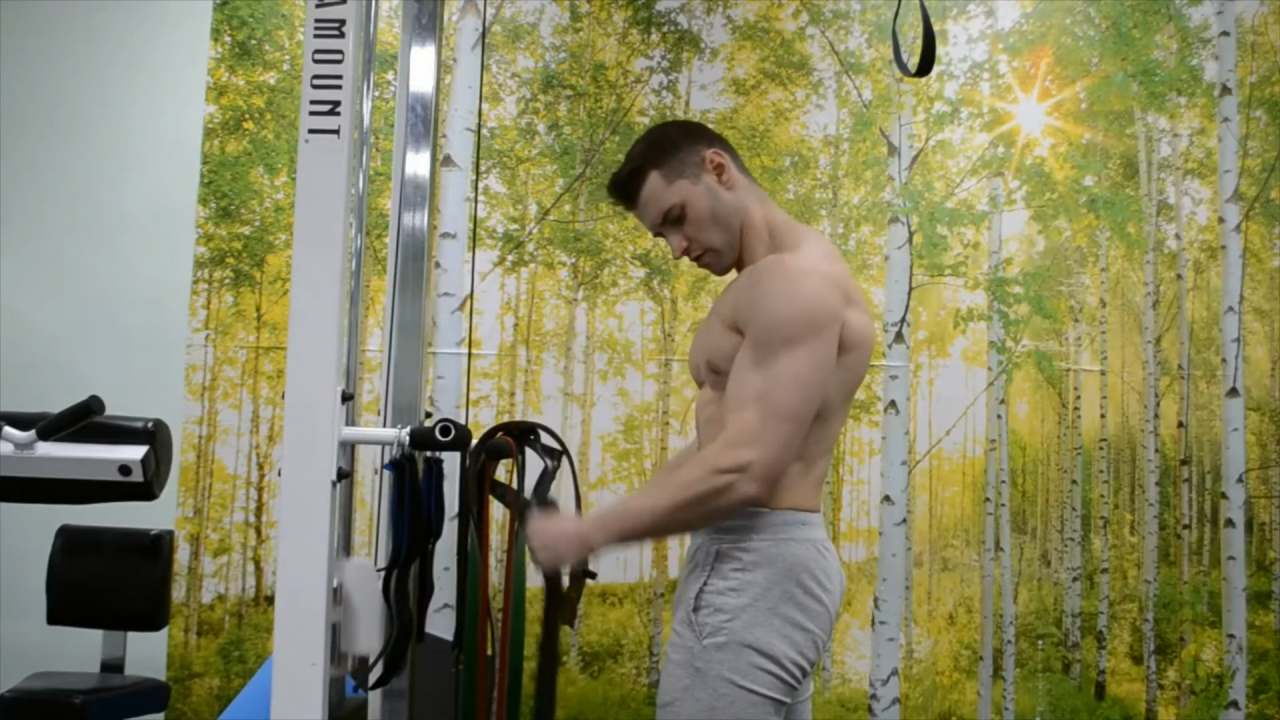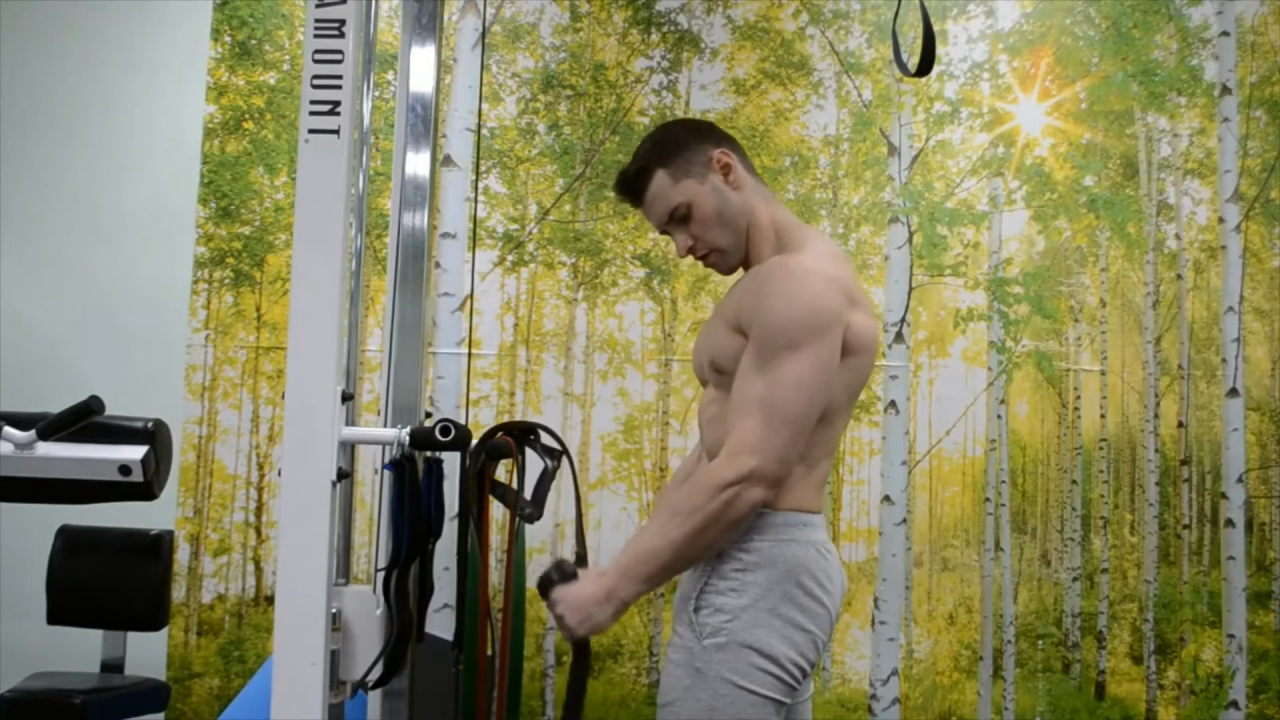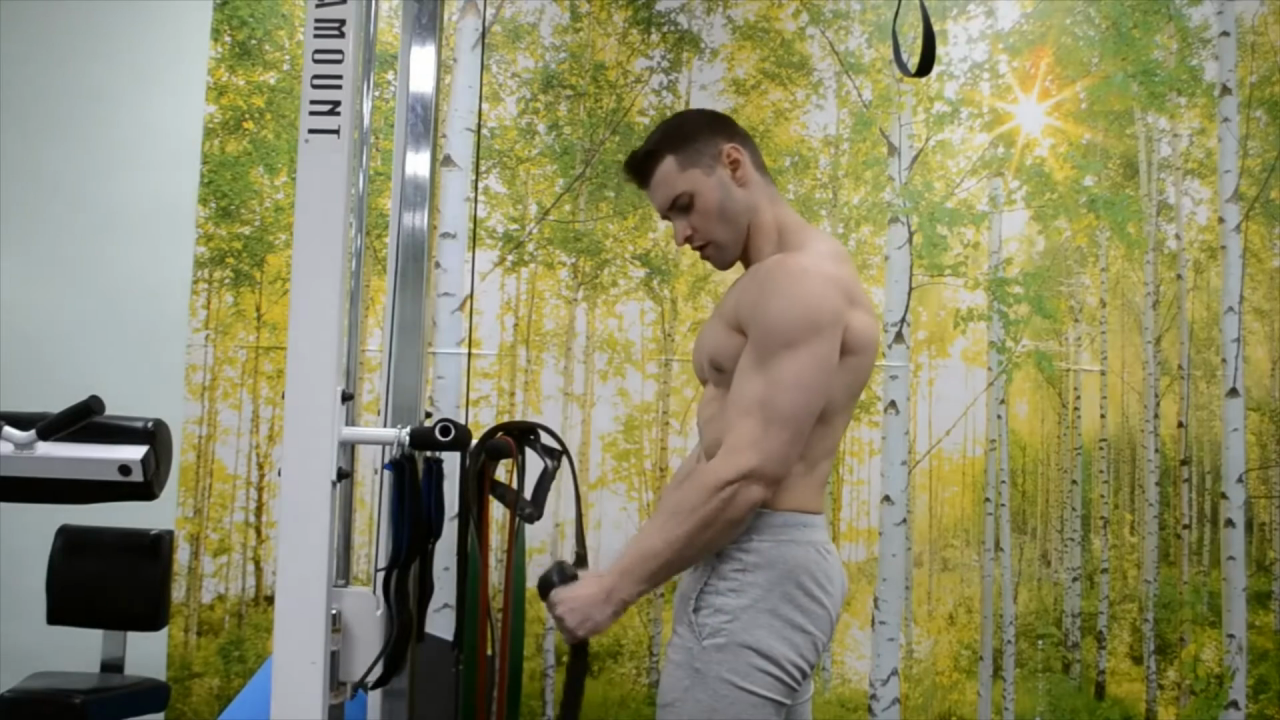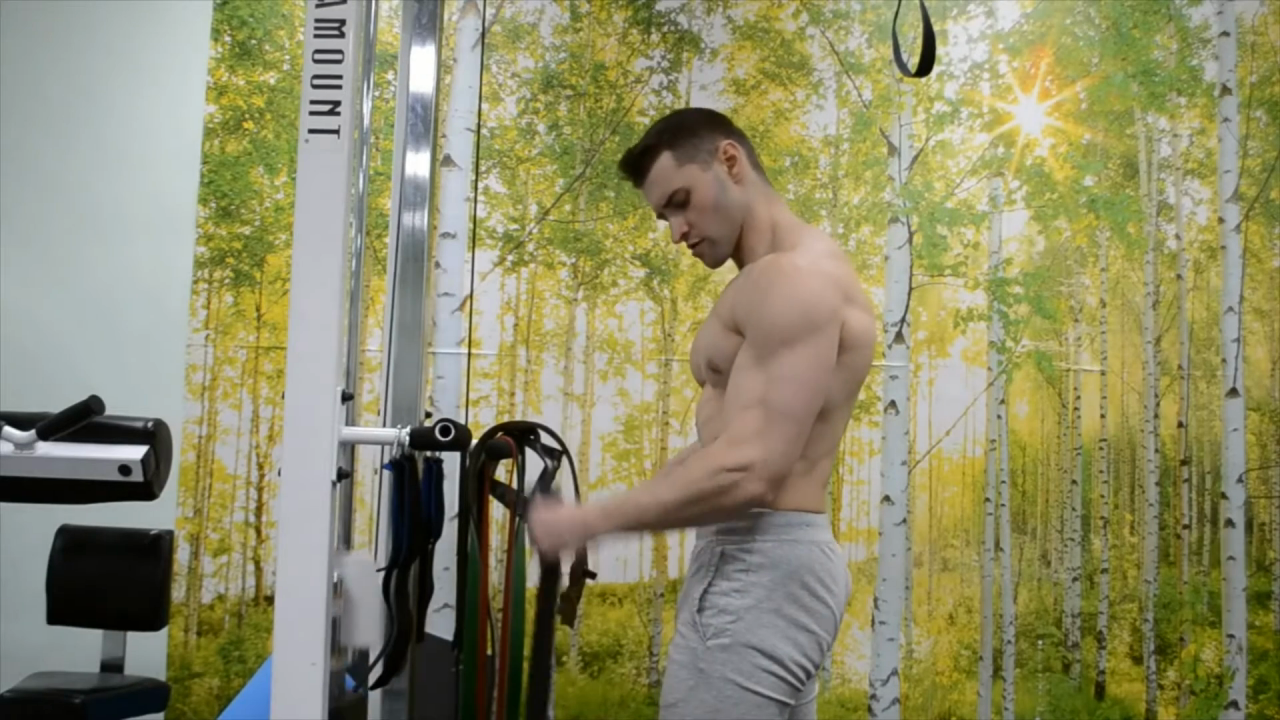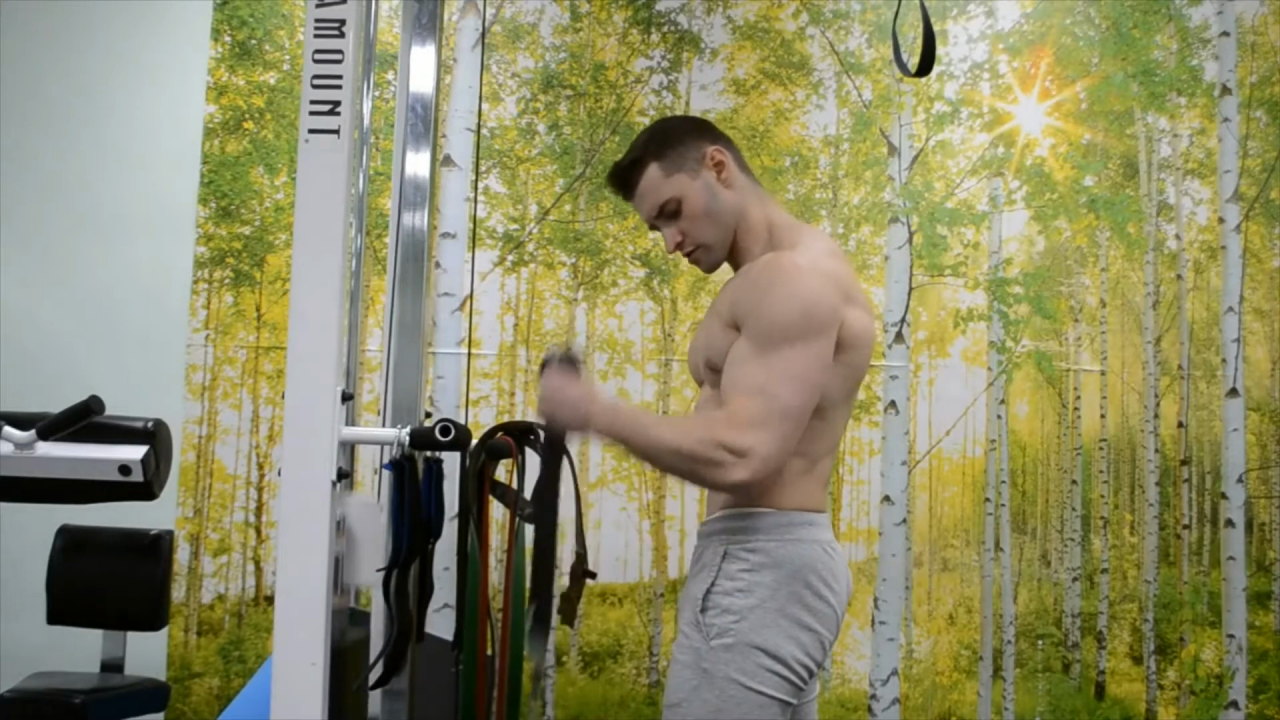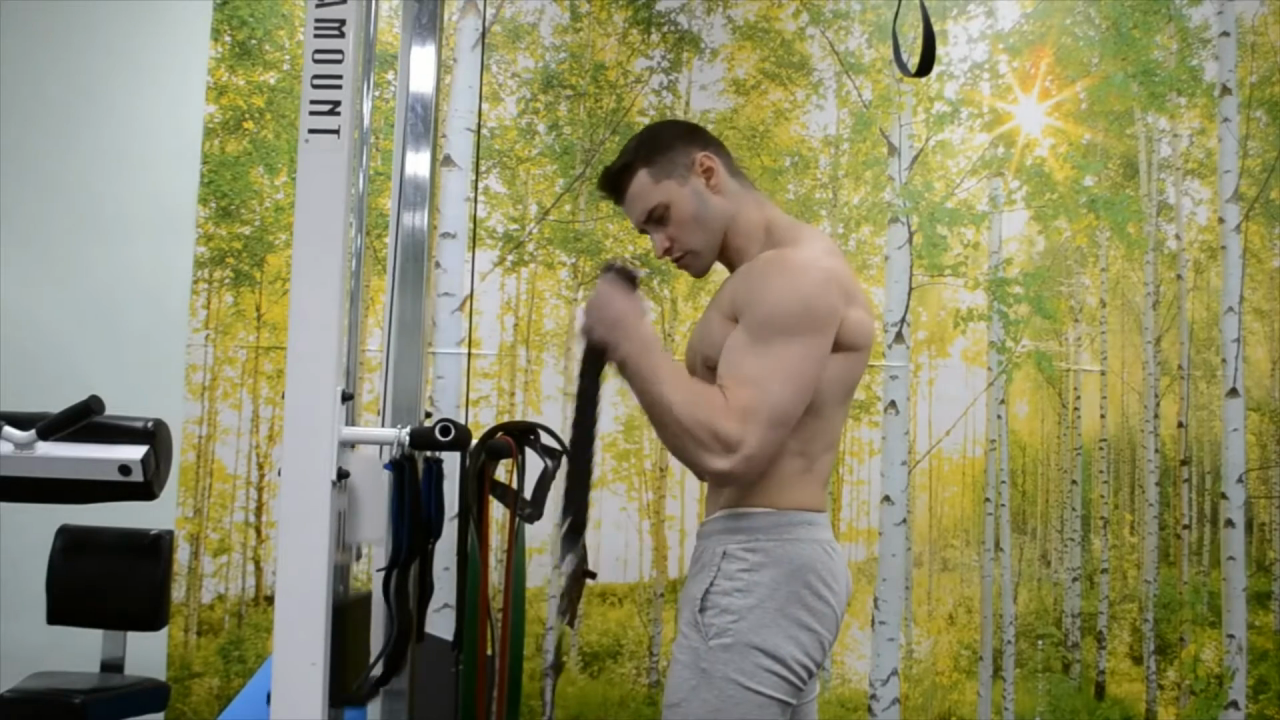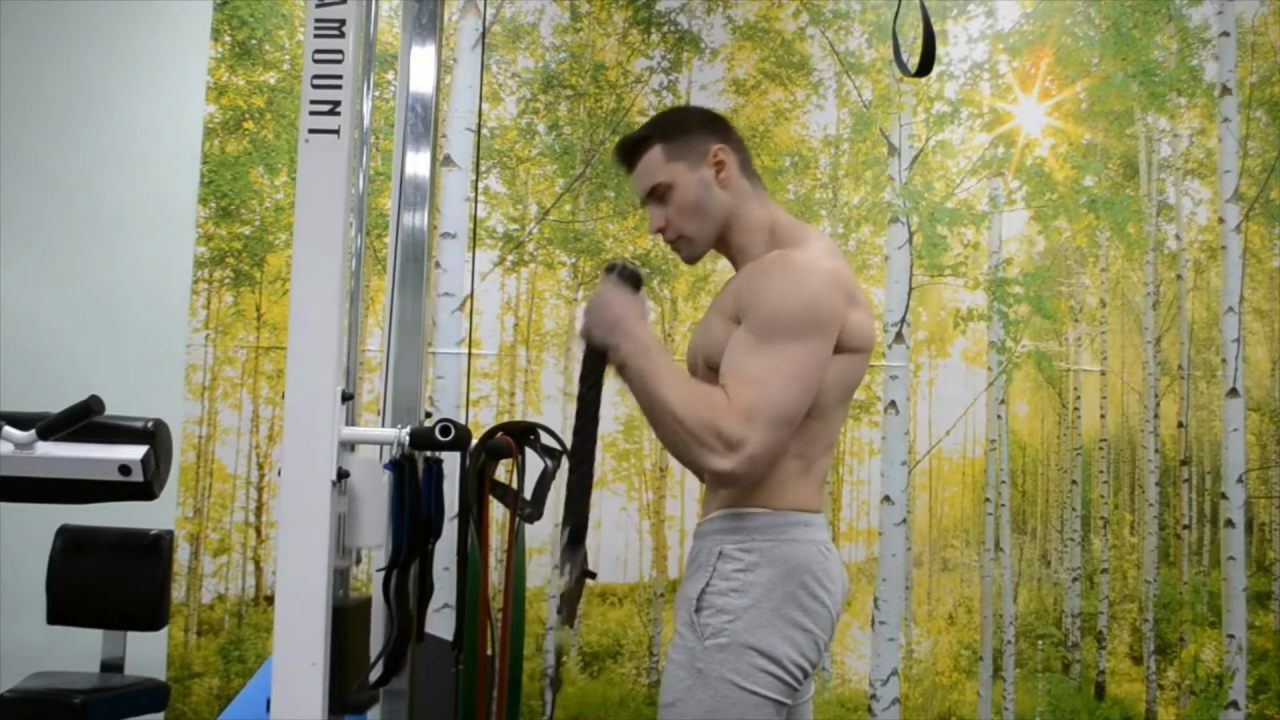
dt=0.2s
person 1, frame 1
left shoulder: (794, 280)
right shoulder: (773, 284)
left elbow: (743, 470)
right elbow: (717, 449)
left wrist: (590, 531)
right wrist: (606, 524)
left hip: (755, 569)
right hip: (766, 563)
person 1, frame 2
left shoulder: (799, 281)
right shoulder: (776, 286)
left elbow: (748, 477)
right elbow: (716, 454)
left wrist: (616, 587)
right wrist: (624, 569)
left hip: (757, 570)
right hip: (768, 565)
person 1, frame 3
left shoulder: (800, 281)
right shoulder: (779, 284)
left elbow: (747, 476)
right elbow: (716, 452)
left wrist: (615, 587)
right wrist: (626, 570)
left hip: (758, 572)
right hip: (769, 566)
person 1, frame 4
left shoulder: (795, 278)
right shoulder: (777, 281)
left elbow: (747, 470)
right elbow: (720, 450)
left wrist: (589, 520)
right wrist: (605, 518)
left hip: (759, 570)
right hip: (769, 563)
person 1, frame 5
left shoulder: (795, 275)
right shoulder: (776, 279)
left elbow: (739, 456)
right elbow: (729, 441)
left wrist: (595, 411)
right wrist: (607, 415)
left hip: (762, 569)
right hip: (770, 564)
person 1, frame 6
left shoulder: (795, 273)
right shoulder: (768, 279)
left elbow: (728, 447)
right elbow: (715, 431)
left wrist: (633, 338)
right wrist: (632, 349)
left hip: (760, 567)
right hip: (769, 562)
person 1, frame 7
left shoulder: (799, 274)
right shoulder: (771, 279)
left elbow: (731, 448)
right elbow: (714, 442)
left wrist: (631, 340)
right wrist: (628, 355)
left hip: (756, 568)
right hip: (763, 562)
